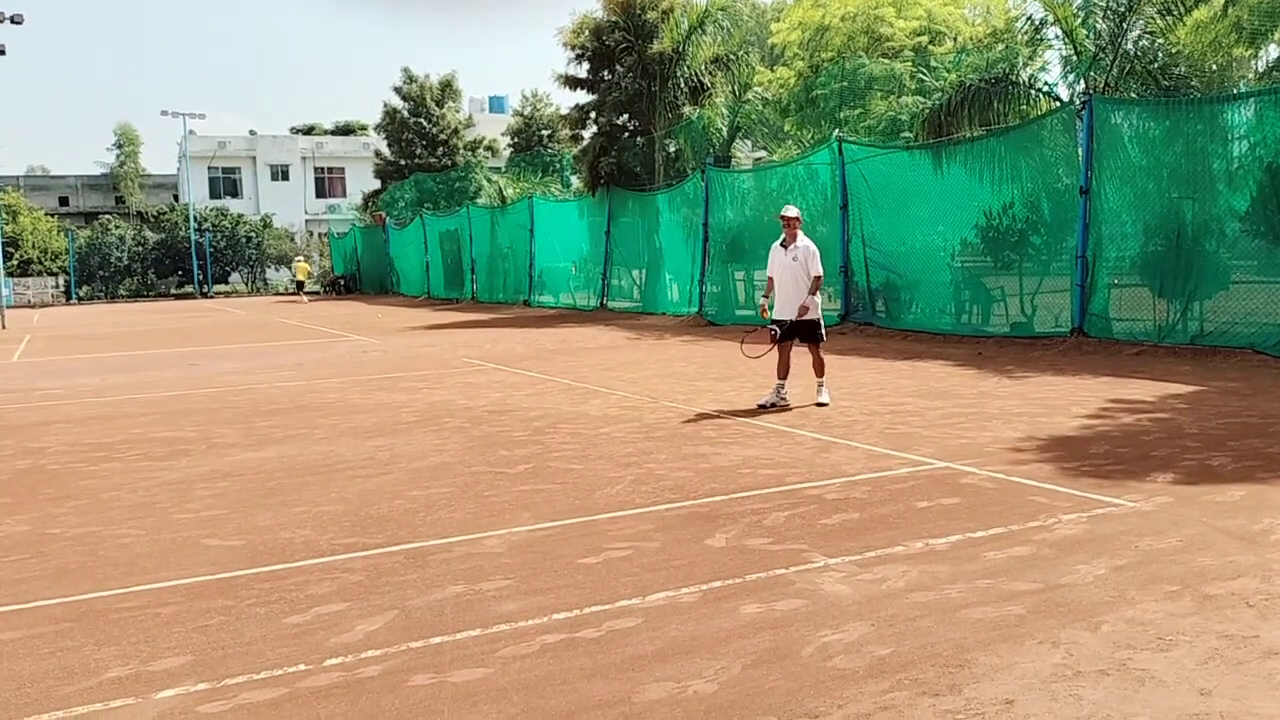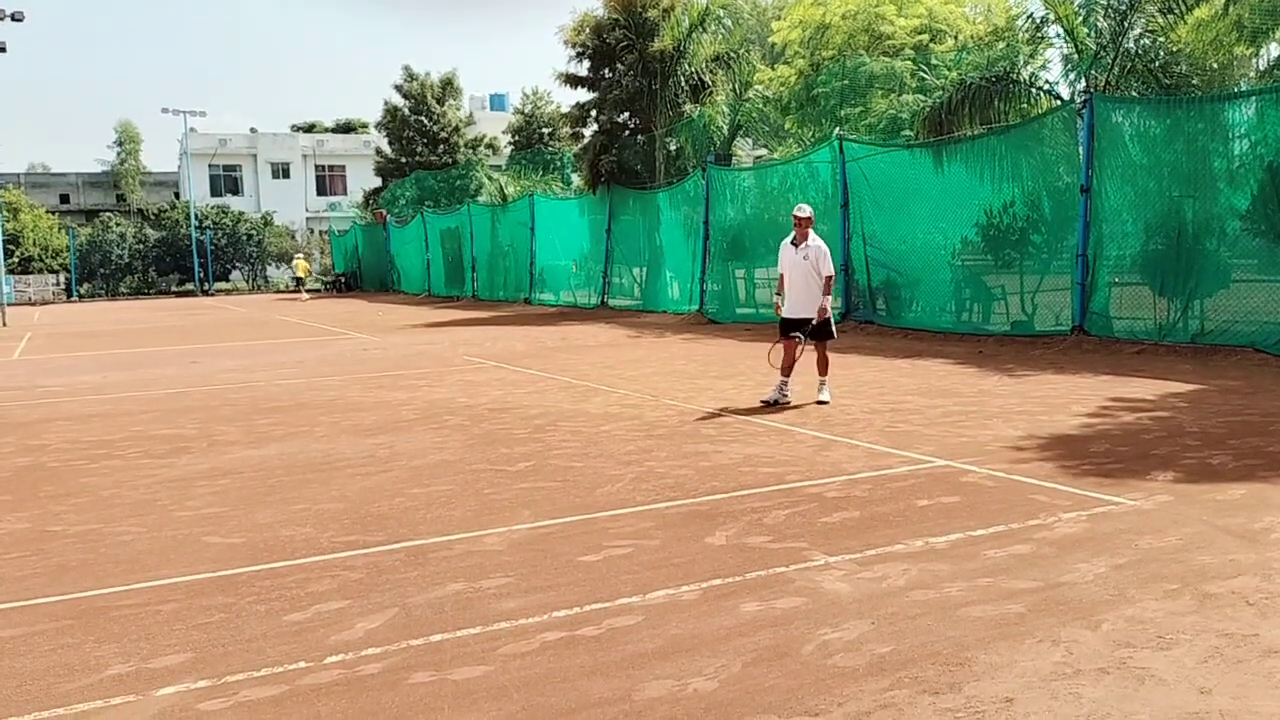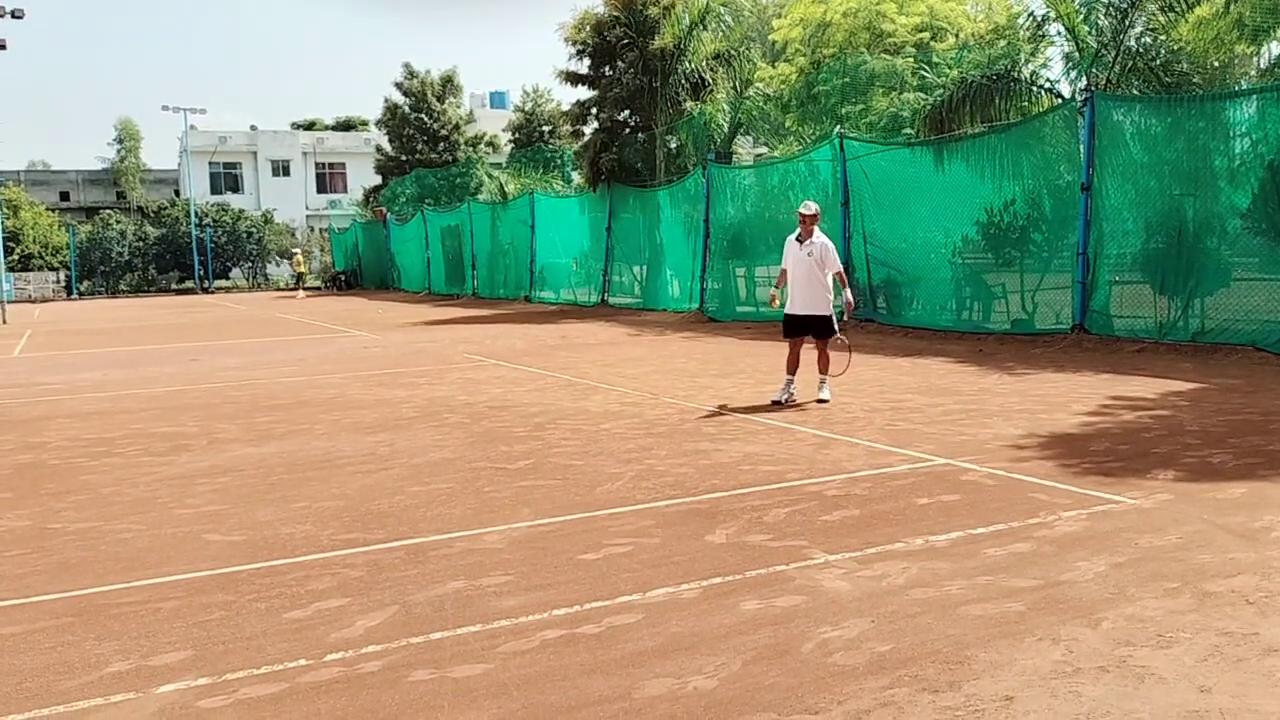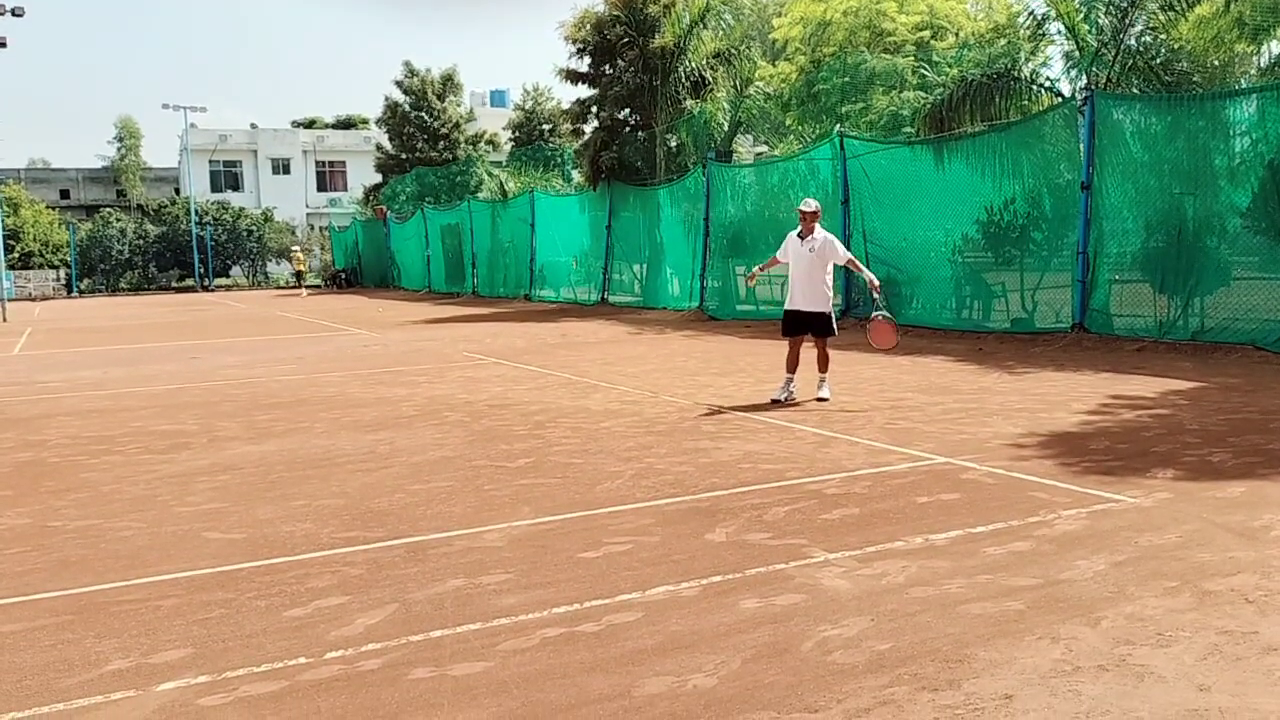
dt=0.2s
person 1, frame 1
left shoulder: (808, 247)
right shoulder: (775, 248)
left elbow: (817, 277)
right elbow: (771, 277)
left wrist: (807, 301)
right wrist: (764, 299)
left hip: (807, 312)
right hip: (782, 312)
left knee: (815, 350)
right knee: (782, 351)
left ankle: (822, 389)
right ankle: (780, 393)
person 1, frame 2
left shoulder: (819, 247)
right shoulder: (785, 245)
left elbow: (829, 276)
left wrist: (826, 302)
right wrist: (778, 297)
left hip: (817, 310)
right hip: (792, 310)
left knee: (820, 348)
right knee: (789, 348)
left ankle: (823, 388)
right ankle: (782, 390)
person 1, frame 3
left shoulder: (824, 244)
right shoulder: (791, 241)
left elbow: (839, 271)
left wrist: (847, 293)
right wrist: (775, 289)
left hip: (820, 307)
right hip: (795, 307)
left knee: (821, 346)
right knee: (794, 346)
left ankle: (824, 386)
right ankle: (789, 388)
person 1, frame 4
left shoulder: (826, 240)
right shoulder: (792, 238)
left elbow: (848, 259)
right elbow: (779, 257)
left wrist: (867, 274)
right wrist: (759, 268)
left hip: (819, 305)
right hip: (794, 304)
left knee: (821, 345)
right knee: (793, 344)
left ankle: (823, 385)
right ankle: (788, 387)
